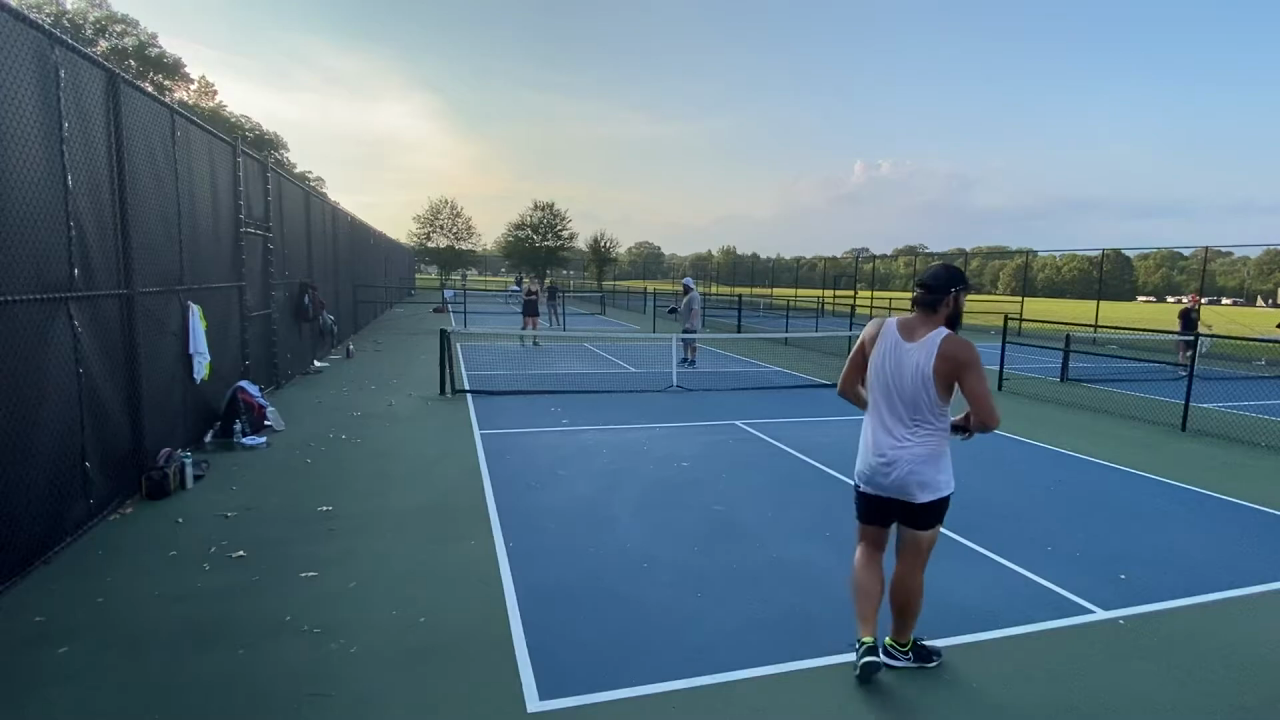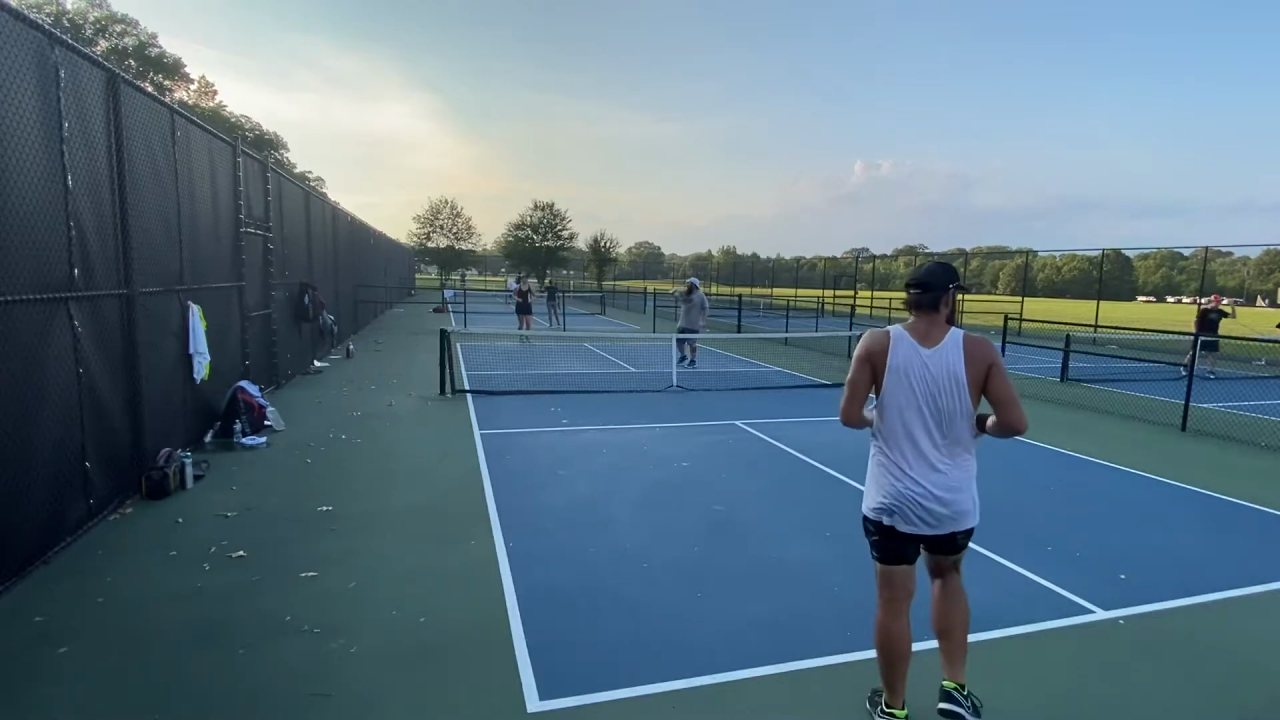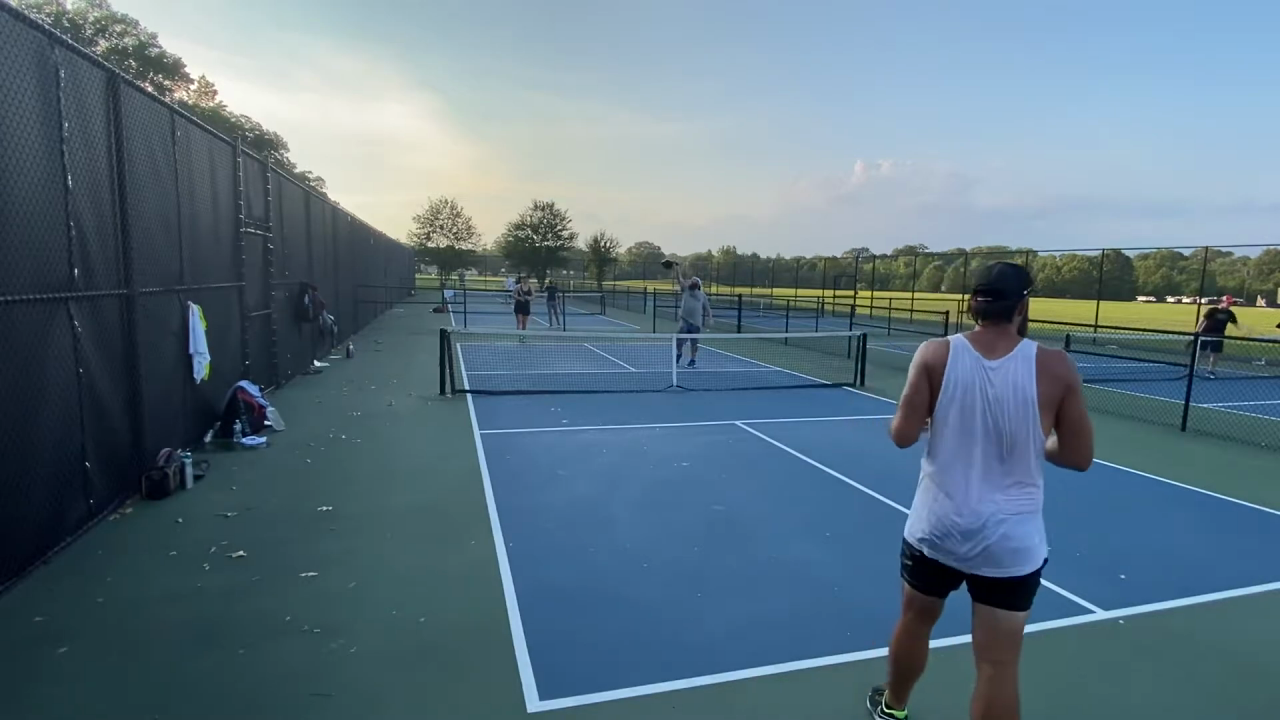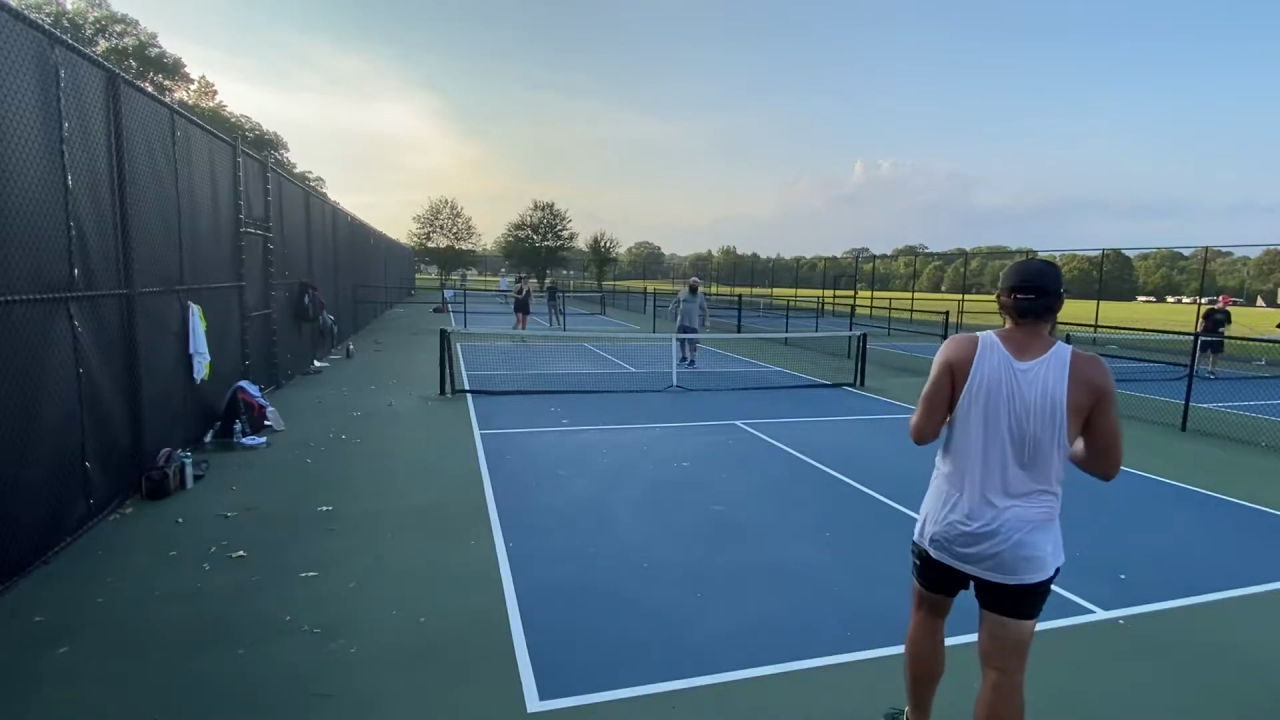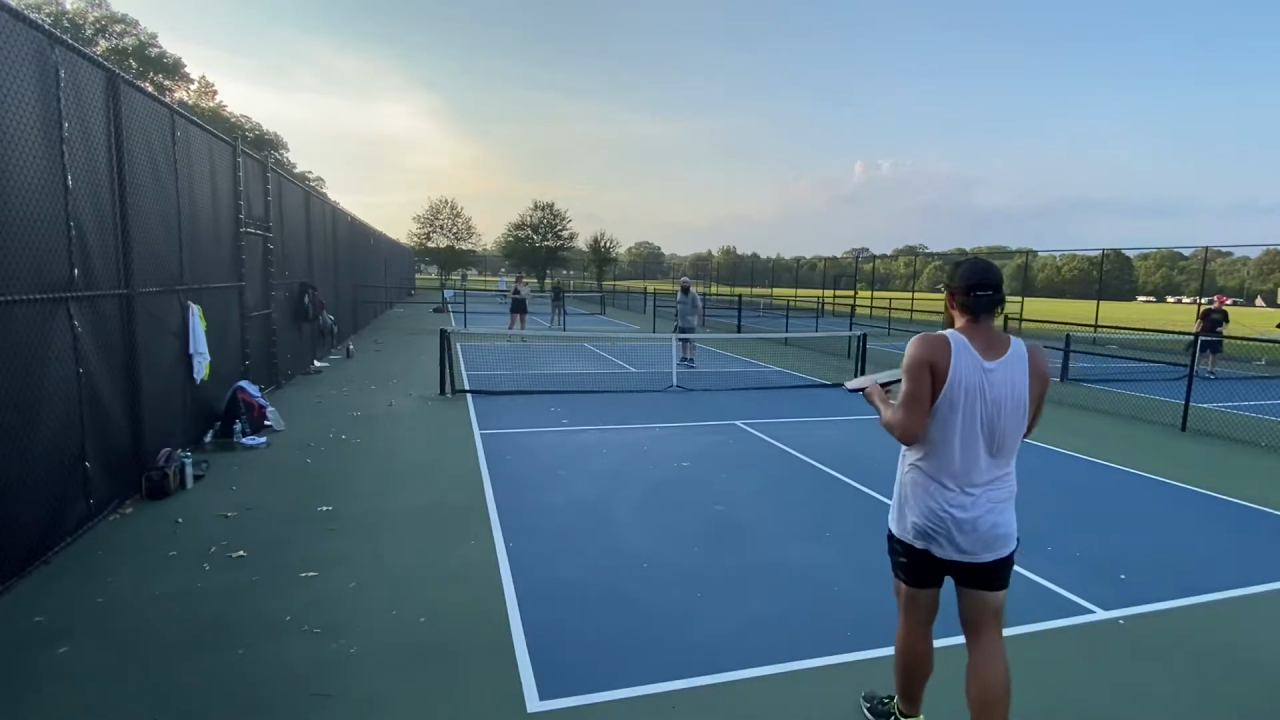
dt=0.5s
person 1, frame 1
left shoulder: (876, 331)
right shoulder: (957, 349)
left elbow: (847, 389)
right elbow: (988, 418)
right wrist: (967, 422)
left hip: (872, 467)
right hip: (924, 476)
left knee: (869, 547)
right knee: (912, 565)
left ankle: (867, 643)
right ankle: (900, 647)
person 1, frame 2
left shoulder: (876, 345)
right shoulder: (979, 350)
left elbow: (849, 416)
right elbow: (1015, 423)
left hip: (891, 499)
right hip: (955, 500)
left knee: (893, 601)
right knee: (948, 578)
person 1, frame 3
left shoulder: (935, 355)
right shoulder: (1055, 367)
left elbow: (902, 436)
right elbow: (1079, 457)
left hip: (937, 528)
right hip: (1012, 540)
left knee: (915, 621)
right knee: (998, 665)
person 1, frame 4
left shoulder: (961, 350)
right shoulder: (1088, 373)
left elbow: (921, 432)
right elbow: (1106, 466)
left hip: (948, 527)
right hip: (1023, 547)
left knee: (926, 617)
right knee: (1003, 669)
person 1, frame 5
left shoulder: (929, 349)
right shoulder: (1033, 360)
left elbow: (908, 431)
left wrist: (878, 399)
left hip: (922, 518)
right hip: (992, 525)
left knee: (915, 622)
right knee: (985, 638)
